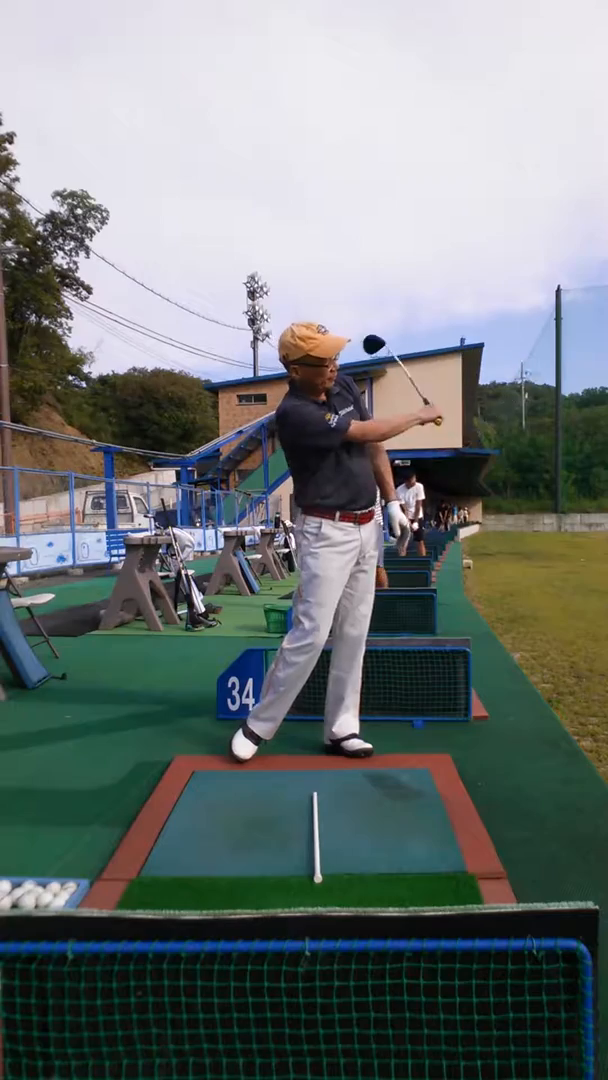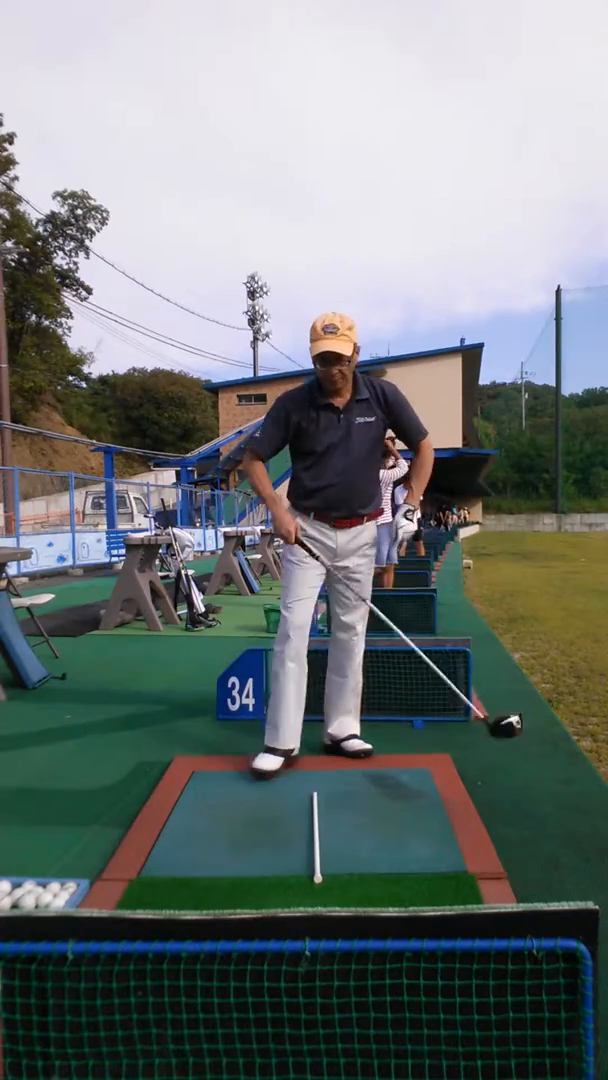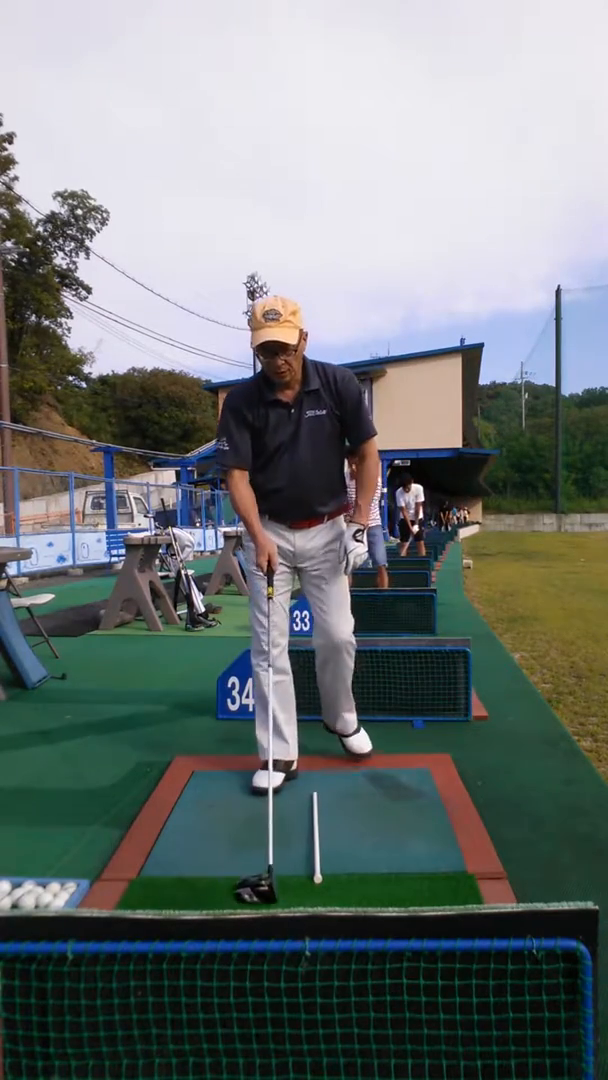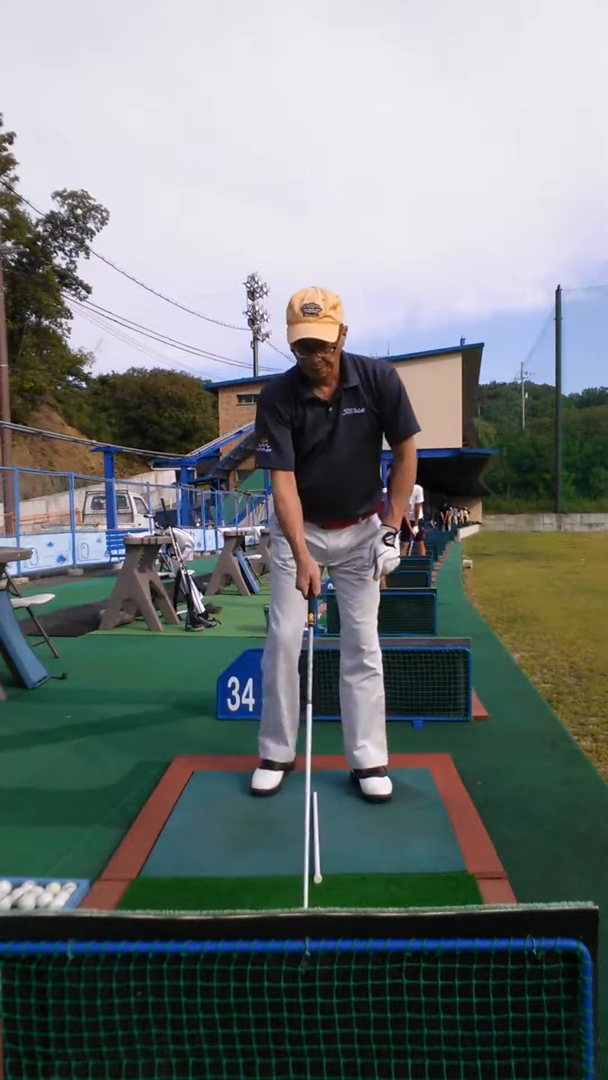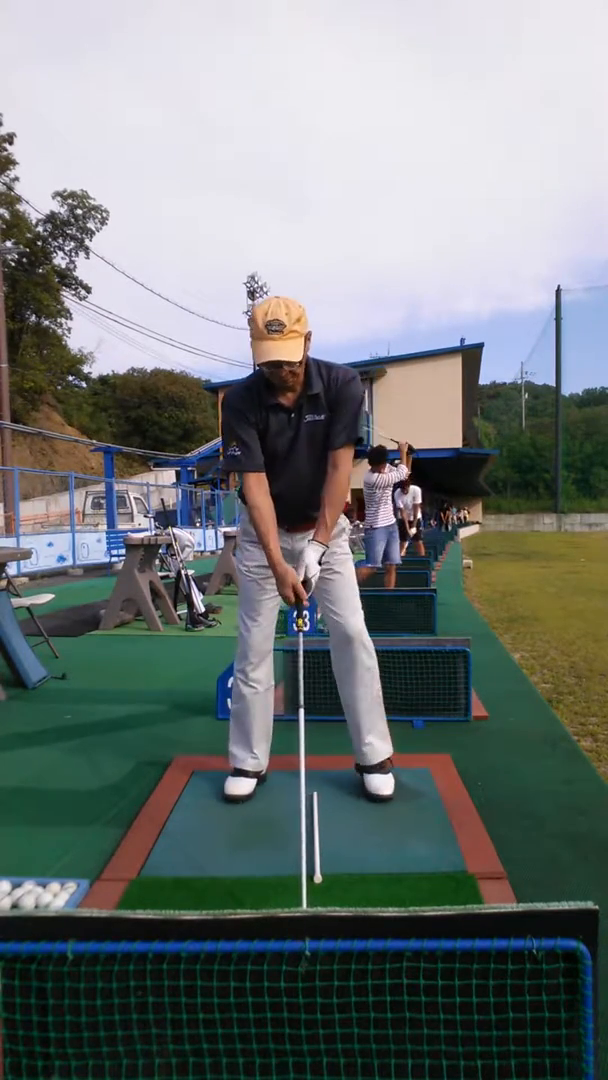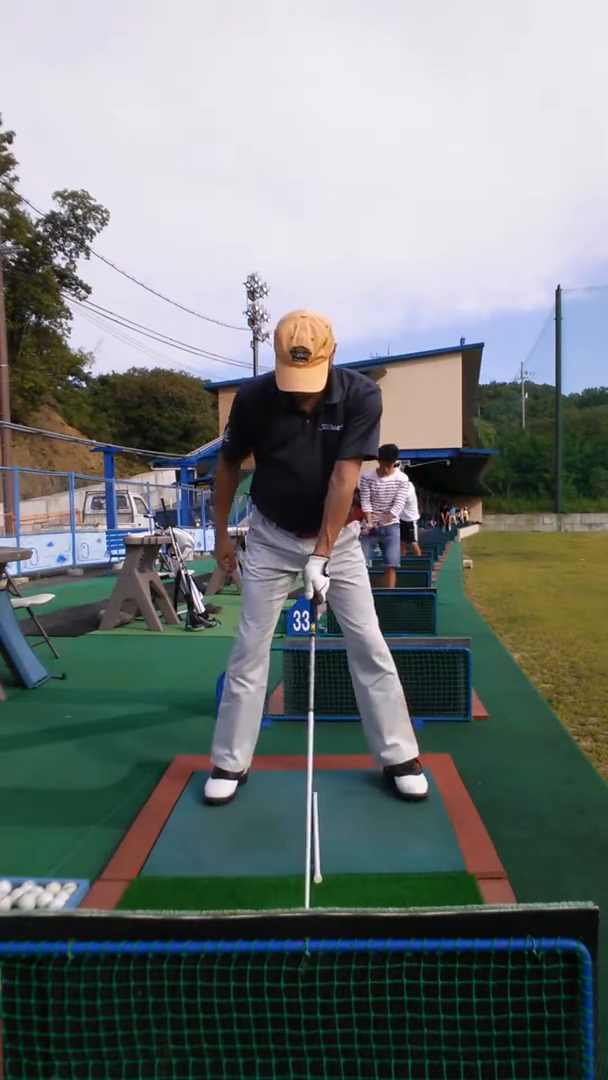
dt=0.7s
person 1, frame 1
left shoulder: (345, 387)
right shoulder: (293, 412)
left elbow: (373, 446)
right elbow: (365, 432)
left wrist: (392, 500)
right wrist: (420, 415)
left hip: (366, 527)
right hip: (327, 532)
left knee: (354, 633)
right knee: (311, 634)
left ankle: (341, 728)
right ankle: (258, 725)
person 1, frame 2
left shoulder: (383, 395)
right shoulder: (292, 403)
left elbow: (423, 447)
right elbow: (253, 460)
left wrist: (411, 506)
right wrist: (278, 509)
left hip: (360, 533)
right hip: (307, 531)
left knee: (350, 633)
right knee: (293, 630)
left ankle: (342, 729)
right ankle: (281, 741)
person 1, frame 3
left shoulder: (339, 384)
right shoulder: (241, 400)
left elbow: (368, 454)
right elbow: (237, 476)
left wrist: (360, 524)
right wrist: (258, 538)
left hip: (327, 530)
right hip: (269, 533)
left knee: (336, 636)
right knee: (269, 644)
left ankle: (341, 715)
right ankle: (279, 755)
person 1, frame 4
left shoulder: (379, 379)
right shoulder: (276, 396)
left elbow: (405, 453)
right elbow: (282, 481)
left wrist: (391, 529)
right wrist: (302, 557)
left hip: (360, 530)
right hip: (298, 529)
left knee: (362, 644)
right knee: (283, 639)
left ankle: (368, 760)
right ankle: (275, 753)
person 1, frame 5
left shoulder: (342, 385)
right shoulder: (240, 400)
left elbow: (340, 467)
right elbow: (253, 484)
left wrist: (318, 545)
right wrist: (277, 562)
left hip: (326, 530)
right hip: (263, 534)
left knee: (352, 636)
right knee: (253, 646)
left ankle: (372, 755)
right ankle: (248, 761)
person 1, frame 6
left shoulder: (361, 395)
right shoulder: (253, 397)
left elbow: (344, 477)
right elbow: (229, 464)
left wrist: (322, 555)
right wrist: (221, 533)
left hip: (338, 536)
right hip: (271, 537)
left knee: (368, 643)
right knee: (250, 647)
left ankle: (399, 757)
right ankle: (230, 762)
